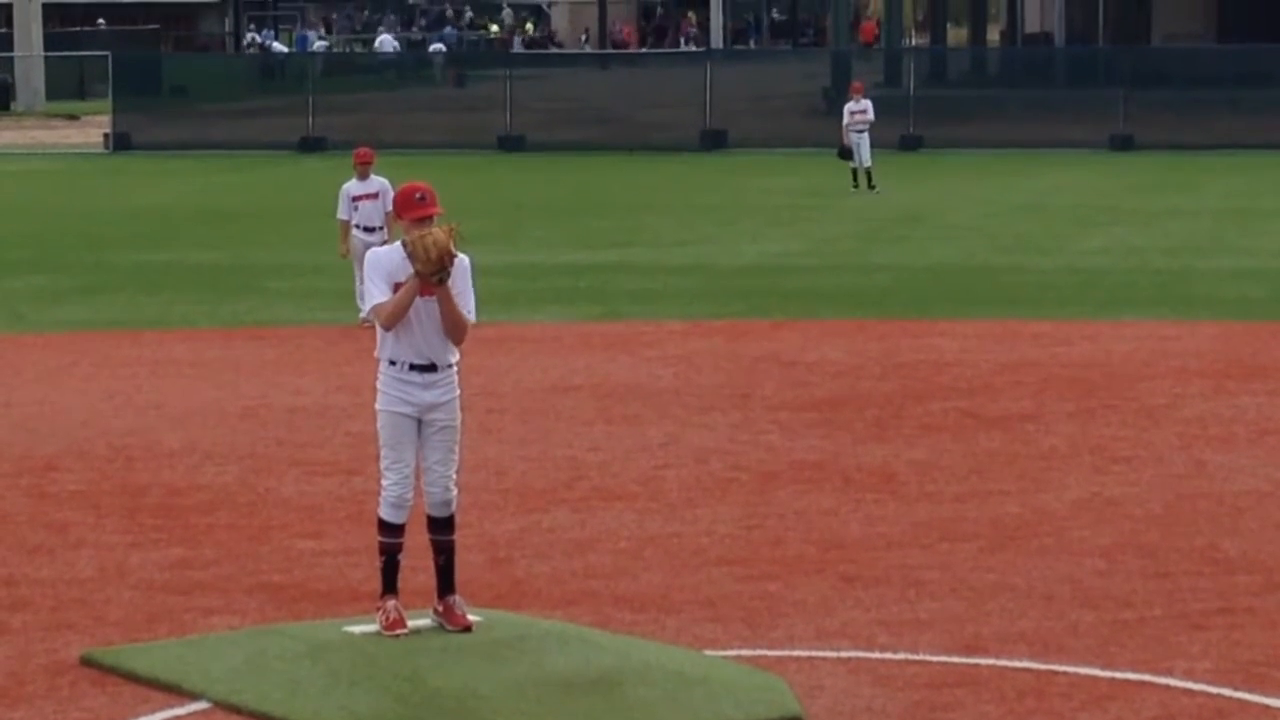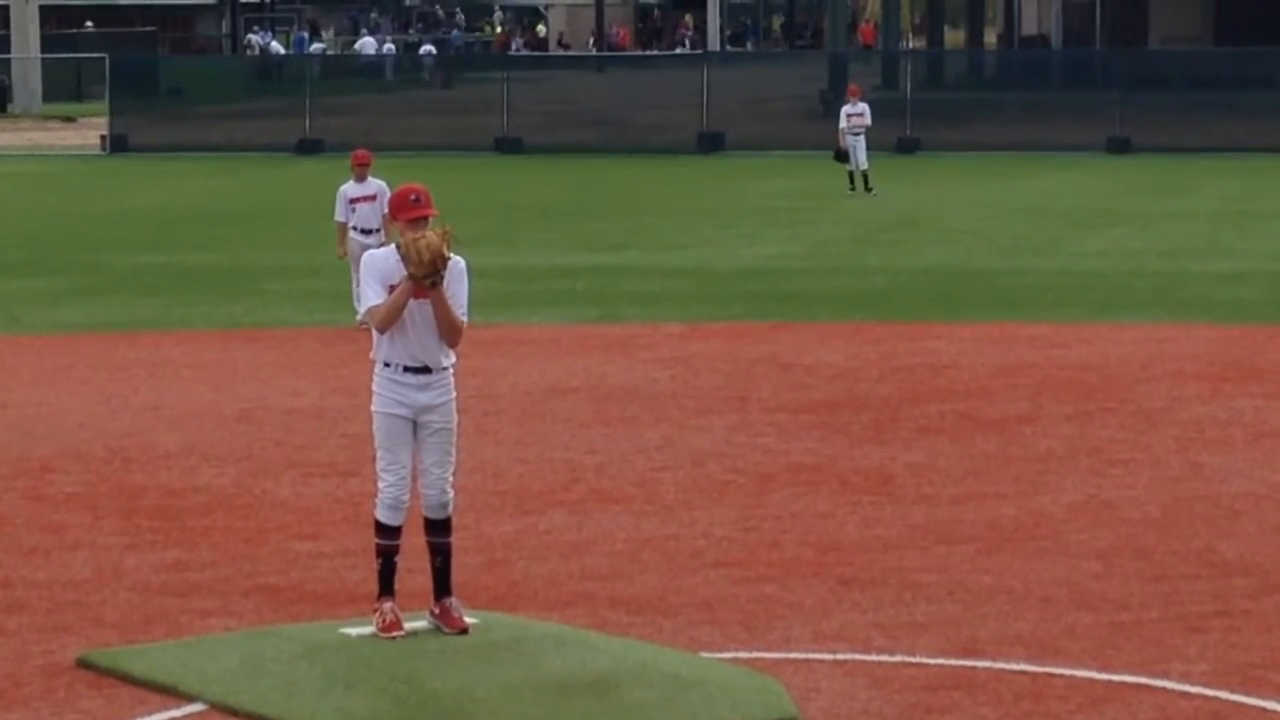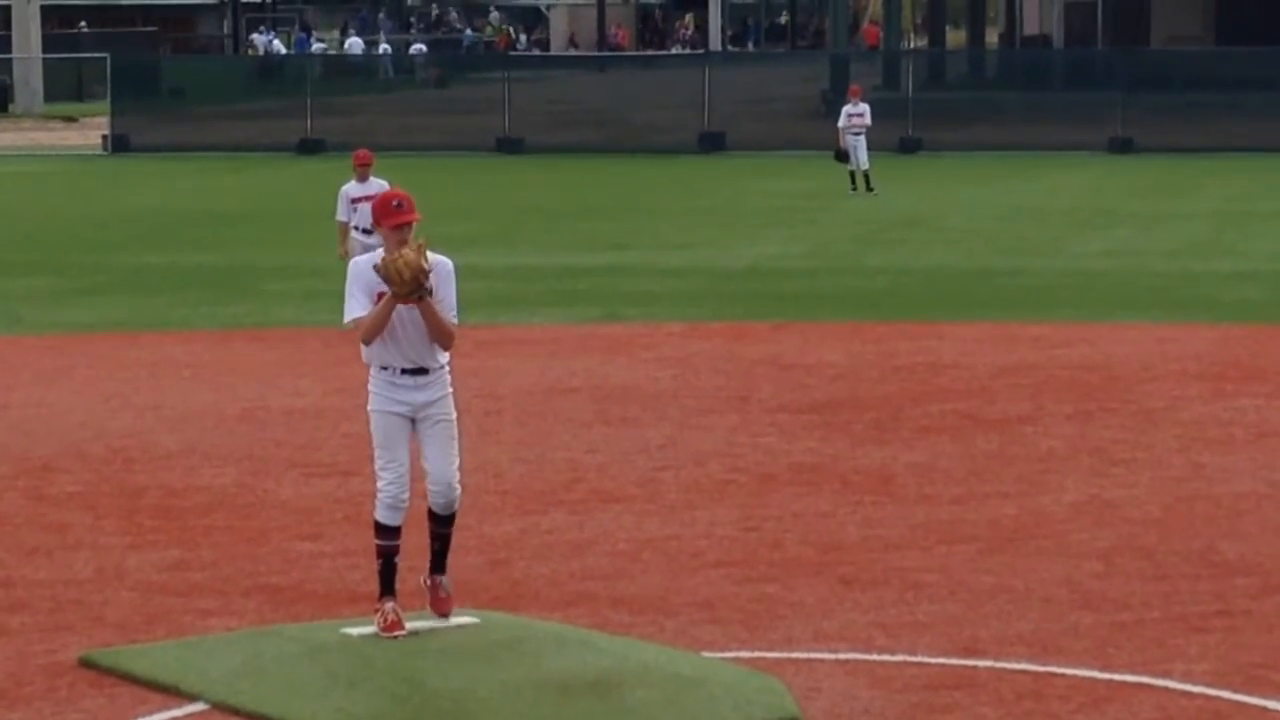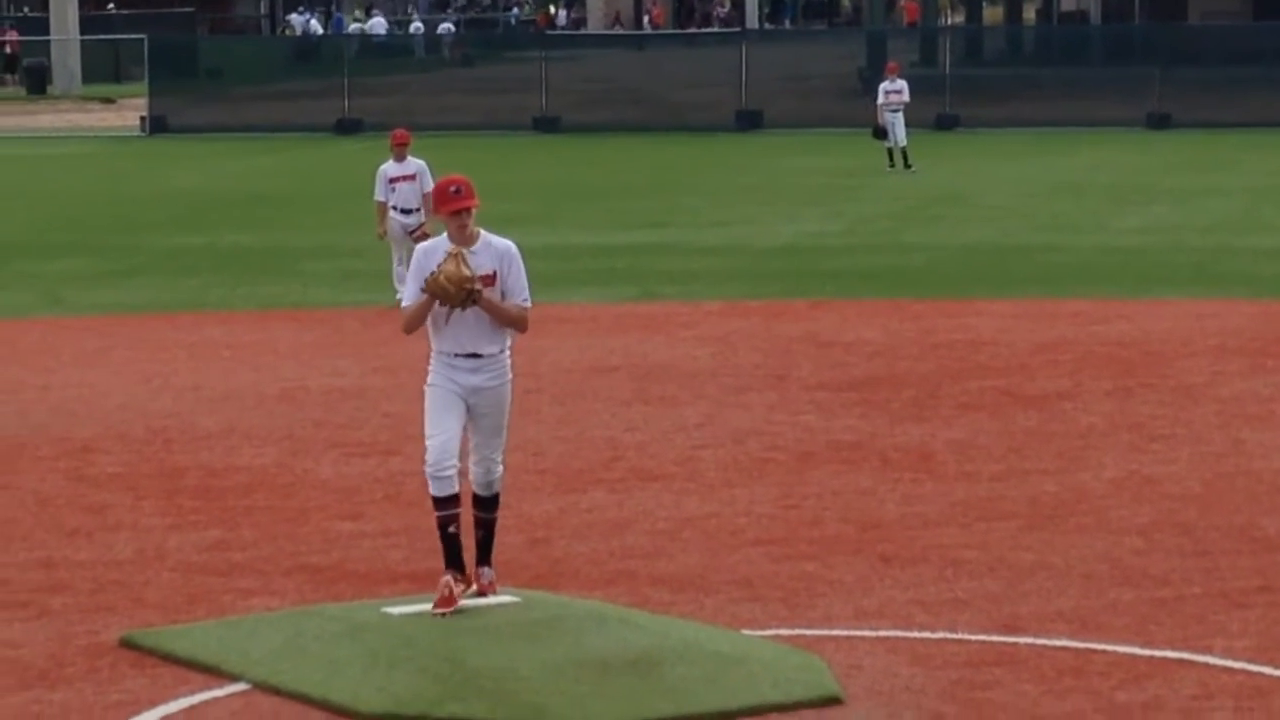
dt=0.5s
person 1, frame 1
left shoulder: (457, 263)
right shoulder: (380, 260)
left elbow: (461, 336)
right elbow: (386, 319)
left wrist: (441, 283)
right wrist: (419, 275)
left hip: (443, 386)
right hip: (397, 386)
left knee: (442, 489)
right knee: (397, 489)
left ankle: (447, 596)
right ankle: (389, 596)
person 1, frame 2
left shoulder: (453, 266)
right shoulder: (375, 262)
left elbow: (455, 337)
right elbow: (380, 321)
left wrist: (435, 285)
right wrist: (412, 278)
left hip: (438, 388)
right hip: (392, 387)
left knee: (438, 491)
right knee: (393, 490)
left ankle: (443, 598)
right ankle: (386, 598)
person 1, frame 3
left shoulder: (440, 267)
right shoulder: (362, 269)
left elbow: (449, 339)
right elbow: (364, 334)
left wrist: (421, 299)
right wrist: (395, 293)
left hip: (434, 387)
right hip: (388, 390)
left knee: (445, 485)
right knee: (392, 492)
left ankle: (437, 574)
right ankle: (387, 598)
person 1, frame 4
left shoulder: (504, 251)
right shoulder: (426, 254)
left elbow: (523, 321)
right elbow: (407, 324)
left wrist: (482, 298)
right wrist: (433, 294)
left hip: (492, 372)
right hip: (445, 372)
left knee: (487, 469)
right knee: (439, 462)
left ankle: (483, 565)
right ankle: (454, 571)
